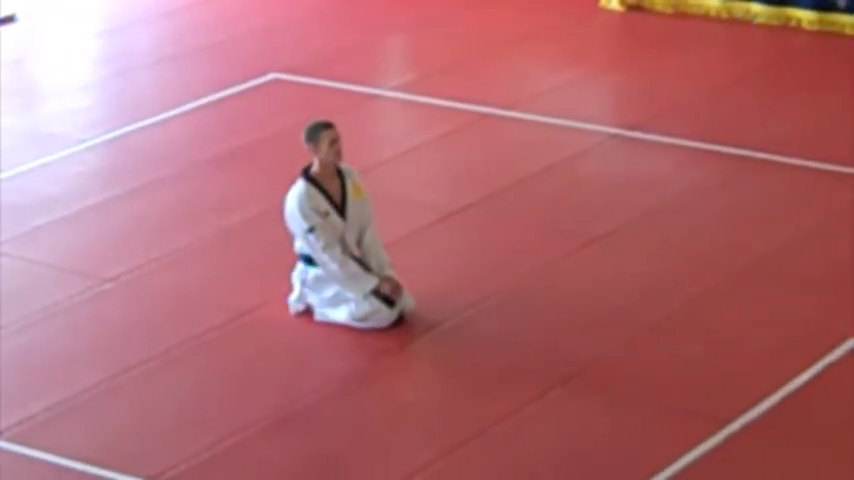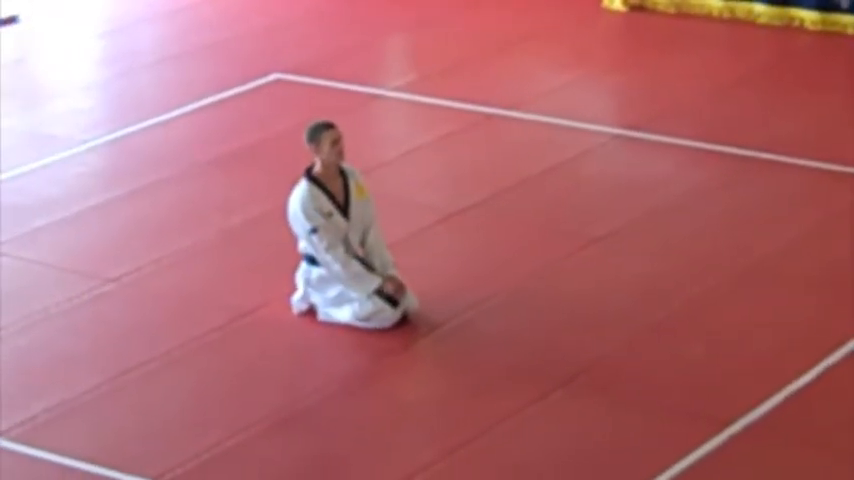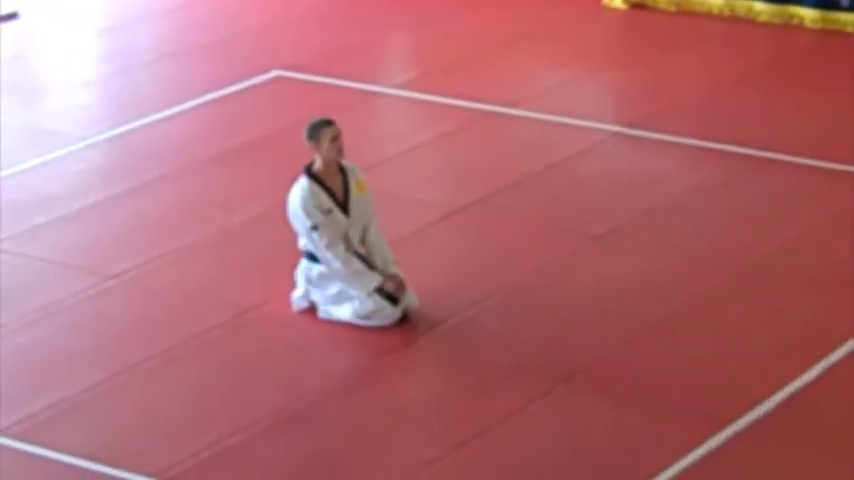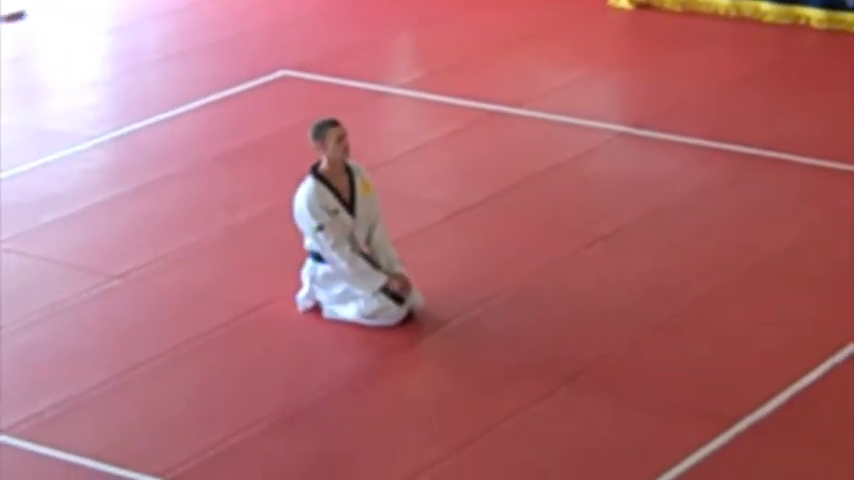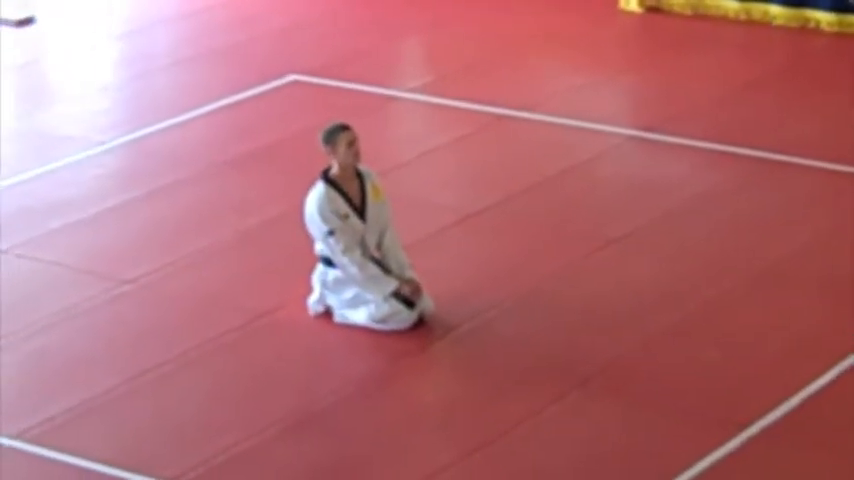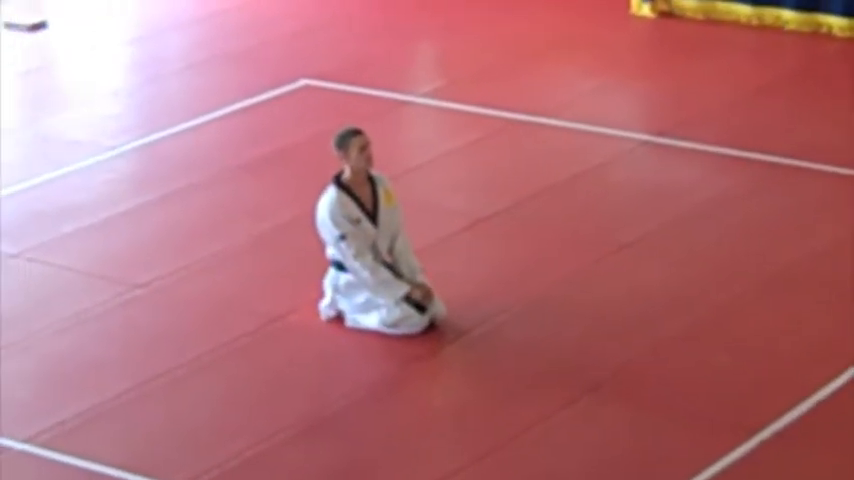
dt=0.1s
person 1, frame 1
left shoulder: (349, 176)
right shoulder: (301, 199)
left elbow: (367, 230)
right elbow: (327, 255)
left wrist: (384, 273)
right wrist: (375, 284)
left hip: (351, 262)
right hip: (323, 274)
left knee: (403, 304)
right knee: (384, 313)
right ankle: (314, 301)
person 1, frame 2
left shoulder: (351, 177)
right shoulder: (304, 199)
left elbow: (370, 230)
right elbow: (330, 255)
left wrist: (388, 272)
right wrist: (378, 284)
left hip: (354, 261)
right hip: (327, 274)
left knee: (407, 304)
right knee: (387, 313)
right ankle: (317, 300)
person 1, frame 3
left shoulder: (351, 173)
right shoulder: (304, 196)
left elbow: (370, 227)
right elbow: (330, 252)
left wrist: (389, 270)
right wrist: (378, 282)
left hip: (355, 258)
right hip: (327, 271)
left knee: (408, 302)
right knee: (388, 311)
right ankle: (316, 297)
person 1, frame 4
left shoulder: (357, 174)
right shoulder: (310, 196)
left elbow: (376, 227)
right elbow: (336, 252)
left wrist: (394, 270)
right wrist: (384, 281)
left hip: (361, 259)
right hip: (333, 270)
left knee: (412, 301)
right knee: (393, 311)
right ankle: (323, 297)
person 1, frame 5
left shoulder: (368, 178)
right shoulder: (321, 201)
left elbow: (386, 232)
right elbow: (346, 257)
left wrist: (405, 274)
right wrist: (395, 286)
left hip: (372, 263)
right hip: (344, 275)
left knee: (423, 306)
right knee: (404, 315)
right ankle: (334, 302)
person 1, frame 6
left shoulder: (380, 184)
right shoulder: (332, 206)
left elbow: (398, 237)
right elbow: (358, 261)
left wrist: (416, 279)
right wrist: (406, 291)
left hip: (383, 268)
right hip: (355, 280)
left knee: (434, 311)
right knee: (414, 320)
right ankle: (345, 307)
